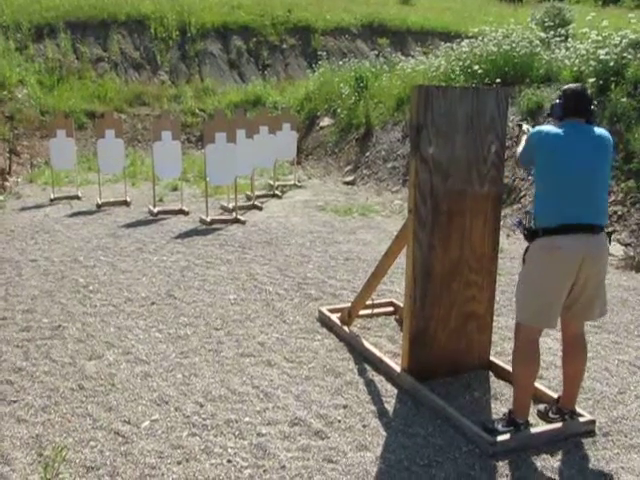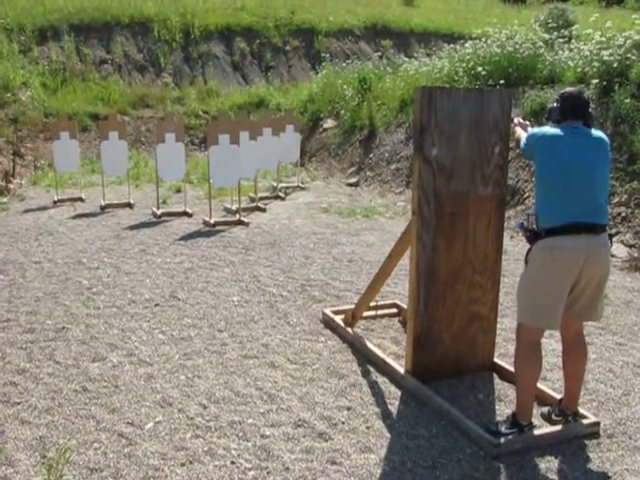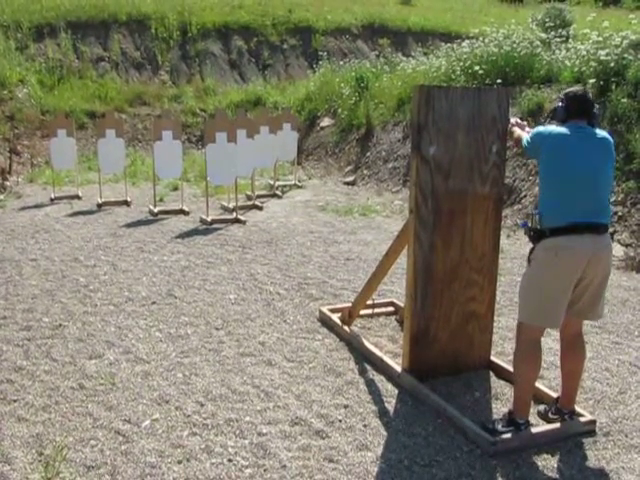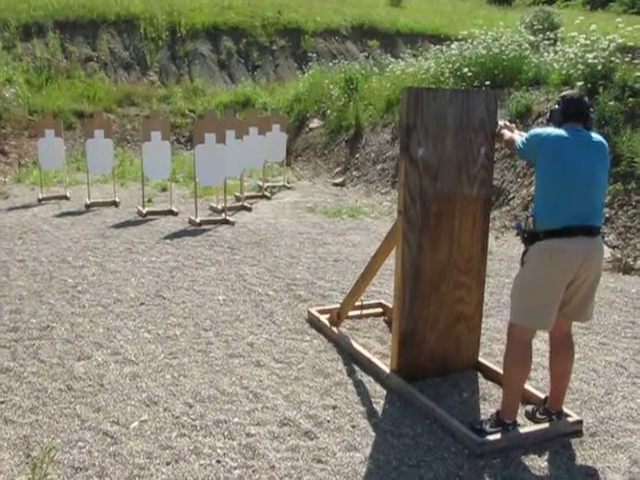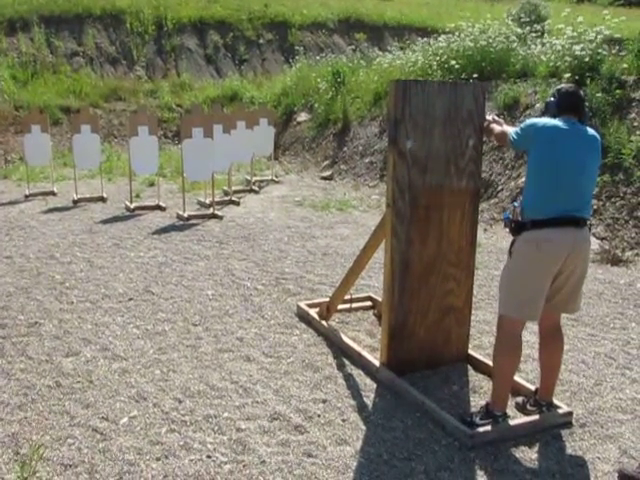
dt=1s
person 1, frame 1
left shoulder: (542, 137)
right shoulder: (604, 140)
left elbow: (522, 161)
left hip: (553, 245)
right hip: (595, 244)
left knee: (527, 332)
right knee: (574, 329)
left ankle: (518, 417)
right ankle: (566, 407)
person 1, frame 2
left shoulder: (543, 138)
right shoulder: (600, 142)
left elbow: (524, 143)
left wrist: (519, 128)
left hip: (556, 246)
right hip: (597, 245)
left knee: (528, 333)
right knee: (573, 329)
left ankle: (522, 419)
right ankle: (568, 409)
person 1, frame 3
left shoulder: (548, 137)
right shoulder: (605, 142)
left elbow: (523, 142)
left wrist: (516, 129)
left hip: (559, 245)
right hip: (599, 244)
left knee: (529, 332)
right knee: (572, 329)
left ankle: (519, 418)
right ankle: (565, 407)
person 1, frame 4
left shoulder: (546, 139)
right shoulder: (599, 145)
left elbow: (515, 144)
left wrist: (505, 131)
right wrist: (517, 132)
left hip: (552, 247)
right hip: (591, 247)
left knee: (520, 333)
right knee: (562, 329)
left ankle: (507, 418)
right ankle: (553, 408)
person 1, frame 5
left shoulder: (539, 129)
right shoulder: (592, 139)
left elbow: (504, 137)
left wrist: (492, 126)
right wrist: (504, 126)
left hip: (539, 238)
right hip: (578, 238)
left knee: (510, 324)
right knee: (550, 320)
left ankle: (496, 410)
right ankle: (544, 400)
